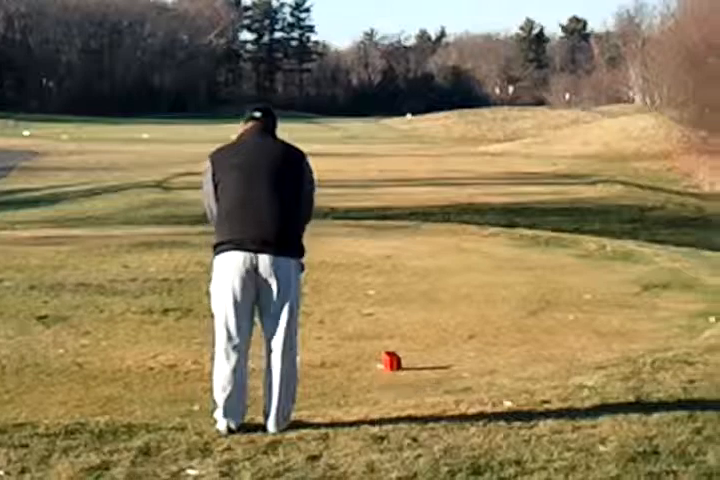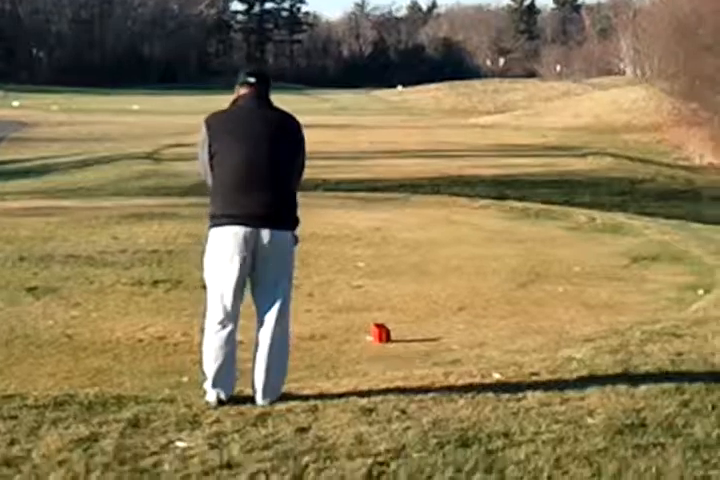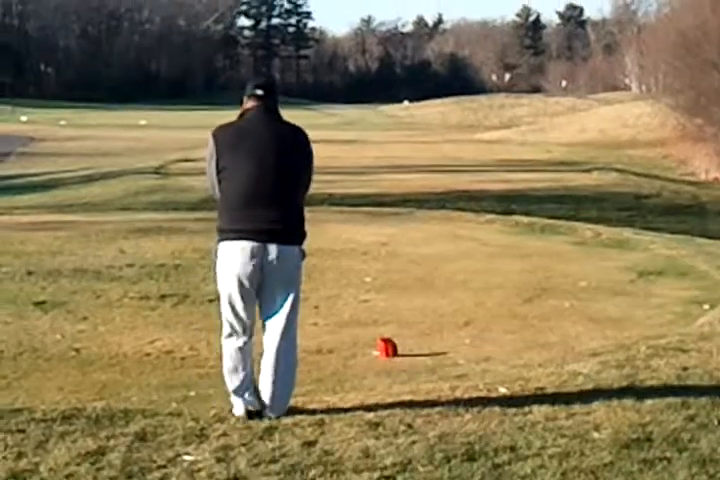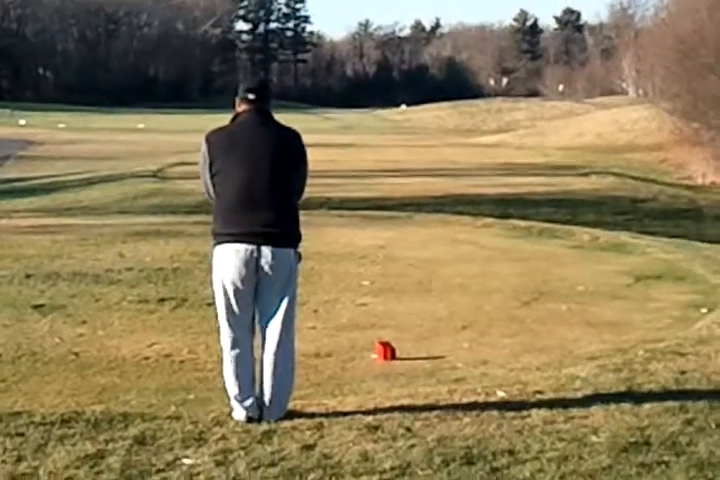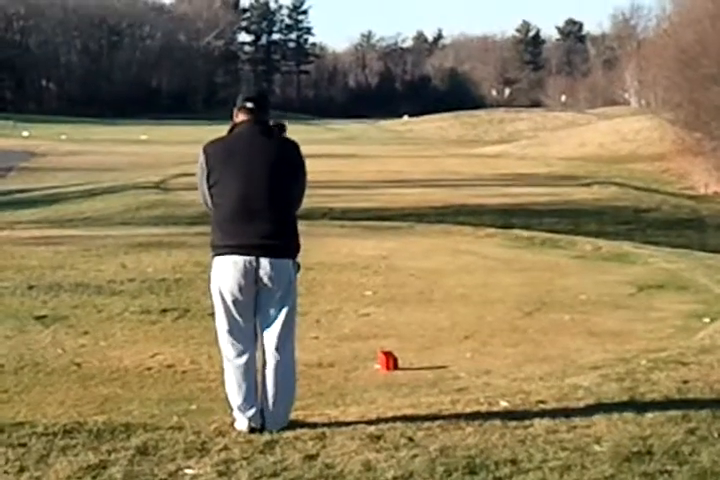
dt=0.3s
person 1, frame 1
left shoulder: (219, 158)
right shoulder: (294, 157)
left elbow: (212, 211)
right elbow: (305, 210)
left hip: (232, 255)
right hip: (280, 256)
left knee: (230, 342)
right knee: (281, 342)
left ankle: (228, 418)
right ankle: (277, 419)
person 1, frame 2
left shoulder: (215, 124)
right shoulder: (289, 125)
left elbow: (209, 175)
left hip: (228, 226)
right hip: (276, 228)
left knee: (222, 314)
right knee: (273, 314)
left ankle: (217, 389)
right ankle: (267, 391)
person 1, frame 3
left shoulder: (222, 136)
right shoulder: (297, 138)
left elbow: (216, 188)
right elbow: (302, 188)
left hip: (237, 241)
right hip: (284, 243)
left knee: (236, 328)
right knee: (280, 328)
left ankle: (243, 401)
right ankle: (274, 404)
person 1, frame 4
left shoulder: (215, 141)
right shoulder: (291, 140)
left elbow: (211, 192)
right elbow: (297, 191)
left hip: (232, 245)
right hip: (279, 246)
left knee: (236, 334)
right knee: (277, 332)
left ankle: (244, 406)
right ankle: (273, 407)
person 1, frame 5
left shoulder: (213, 152)
right shoulder: (289, 150)
left elbow: (210, 202)
right elbow: (295, 201)
left hip: (231, 257)
right hip: (278, 256)
left knee: (237, 343)
right knee: (279, 344)
left ankle: (247, 417)
right ankle: (276, 417)
